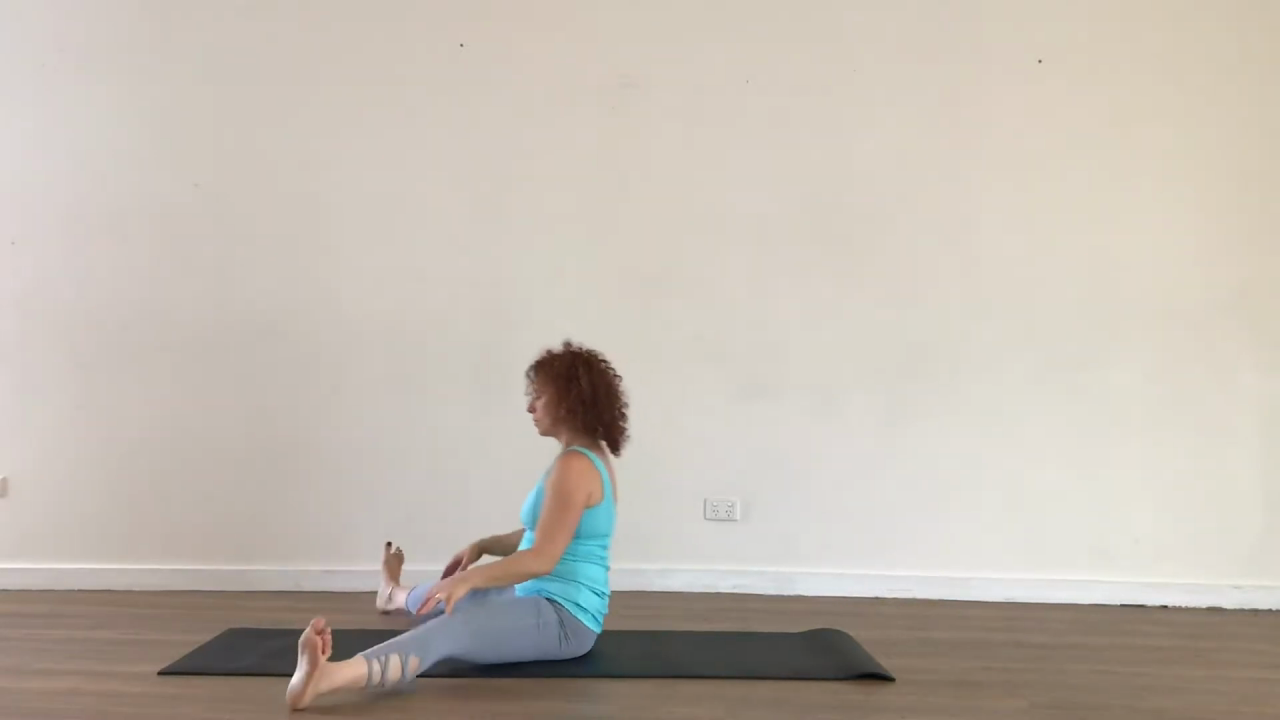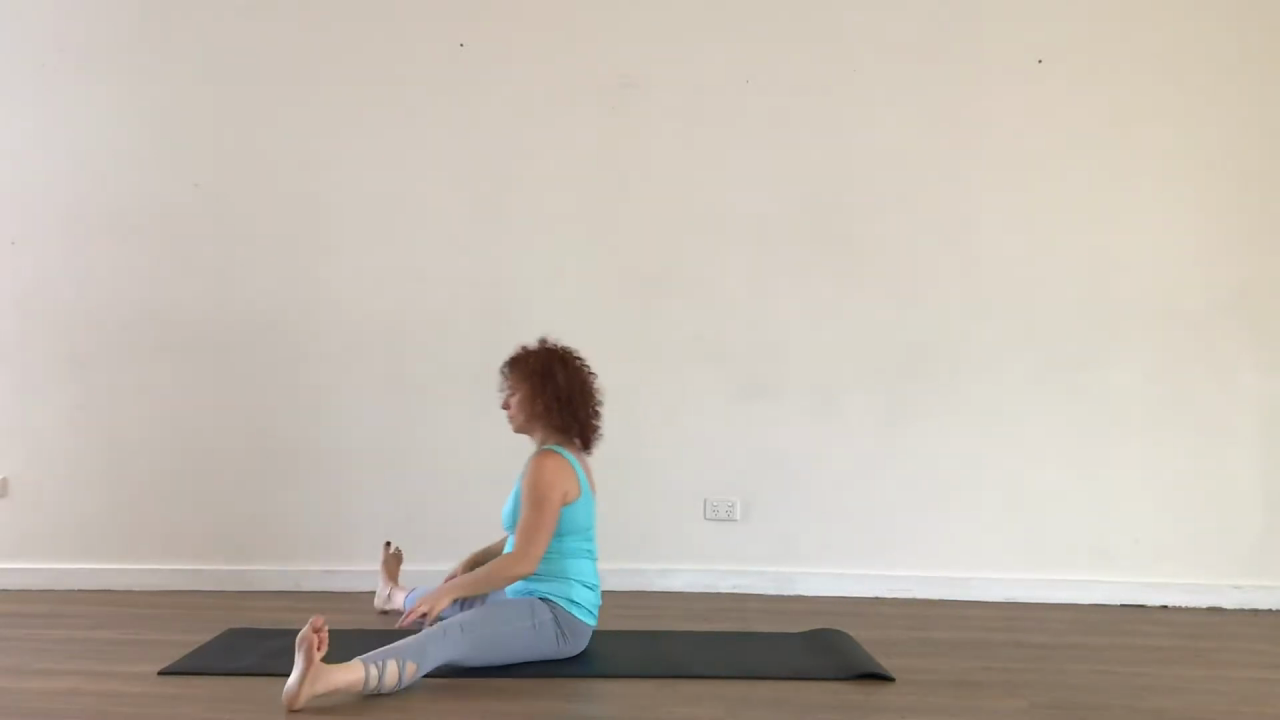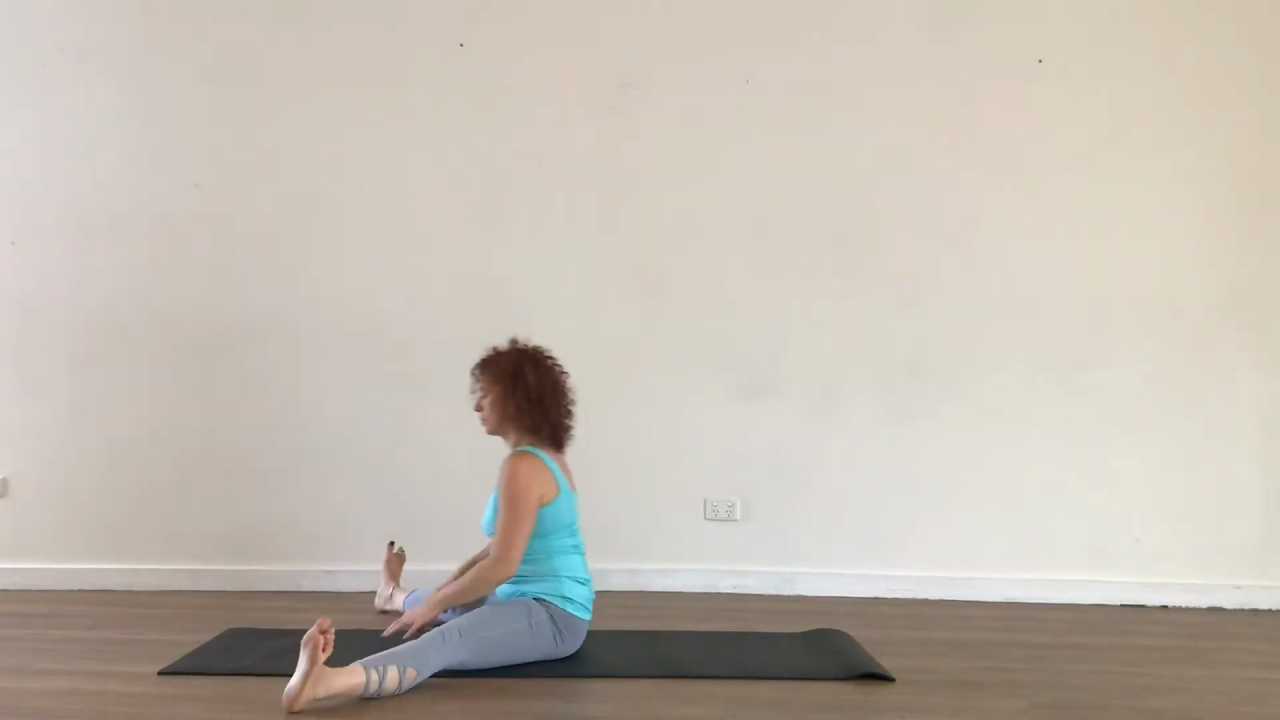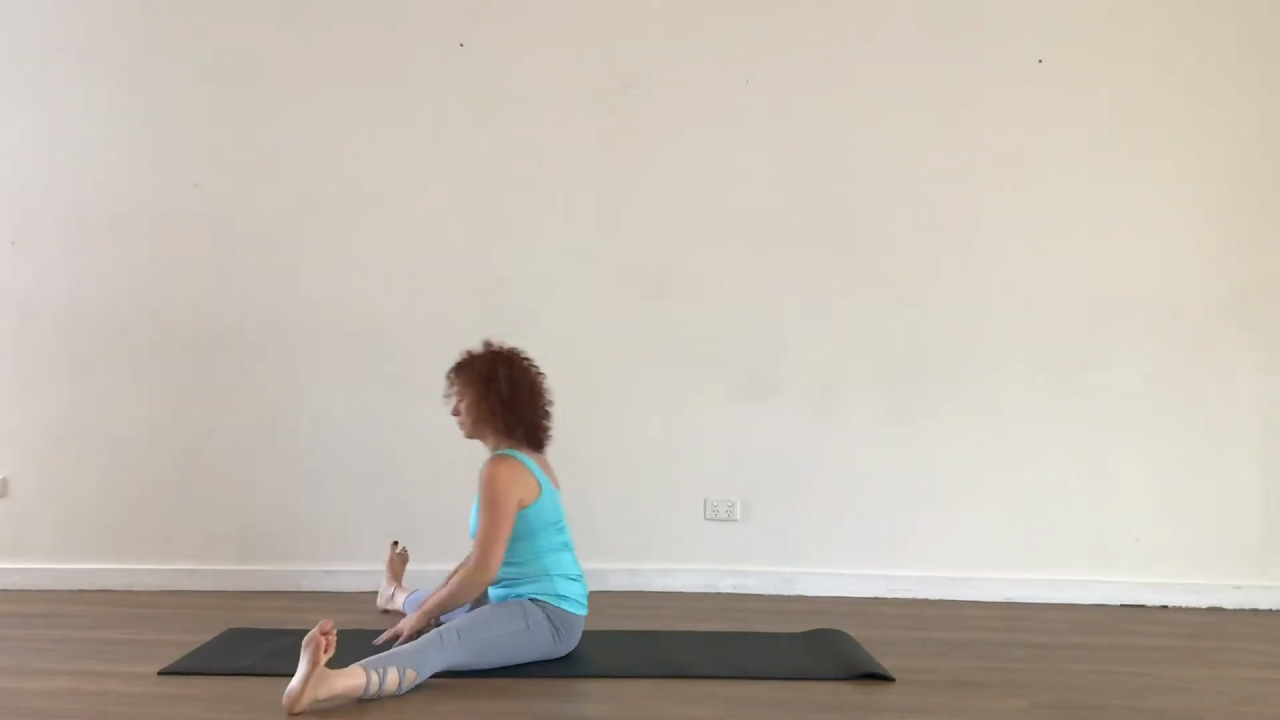
dt=0.1s
person 1, frame 1
left shoulder: (573, 465)
right shoulder: (586, 457)
left elbow: (543, 560)
left wrist: (468, 580)
right wrist: (481, 545)
left hip: (565, 624)
right hip: (554, 608)
left knee: (447, 629)
right knee: (451, 596)
left ankle: (325, 679)
right ankle: (397, 595)
person 1, frame 2
left shoulder: (547, 465)
right shoulder: (562, 457)
left elbow: (524, 561)
left wrist: (450, 590)
right wrist: (468, 566)
left hip: (558, 620)
right hip: (545, 604)
left knee: (444, 639)
right knee: (460, 601)
left ankle: (323, 680)
right ankle: (395, 596)
person 1, frame 3
left shoulder: (522, 467)
right shoulder: (543, 456)
left elbow: (503, 566)
right elbow: (507, 546)
left wrist: (437, 604)
right wrist: (439, 597)
left hip: (555, 620)
right hip: (537, 603)
left knee: (444, 643)
right knee: (453, 601)
left ankle: (326, 684)
right ankle: (396, 597)
person 1, frame 4
left shoulder: (501, 471)
right shoulder: (522, 458)
left elbow: (482, 570)
right elbow: (488, 555)
left wrist: (424, 614)
right wrist: (429, 605)
left hip: (549, 618)
right hip: (530, 601)
left knee: (442, 645)
right knee: (447, 600)
left ankle: (325, 685)
right ankle: (397, 595)
